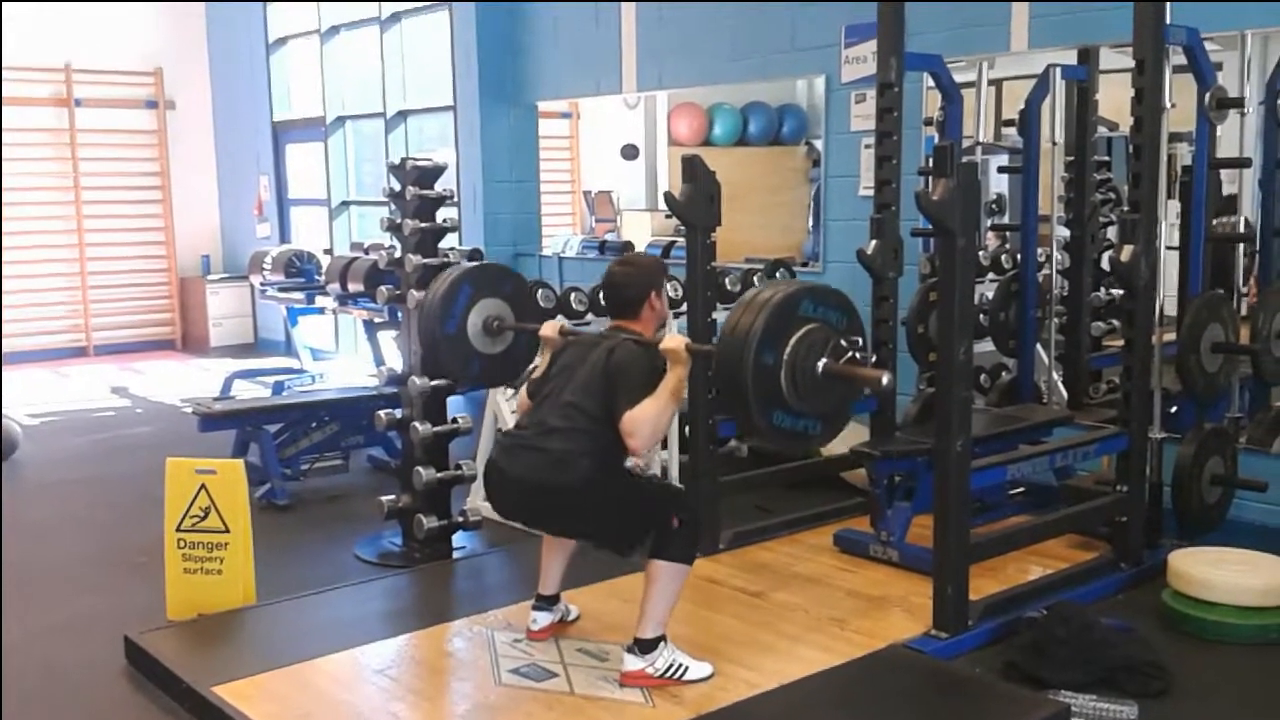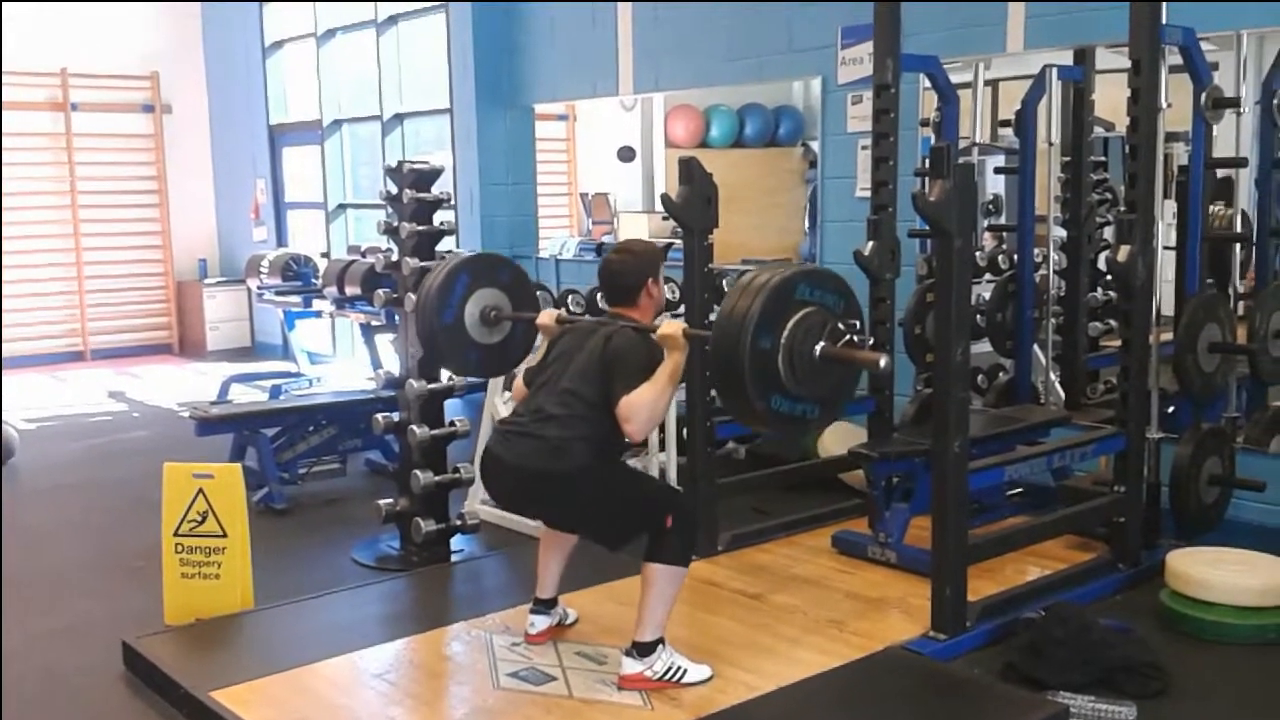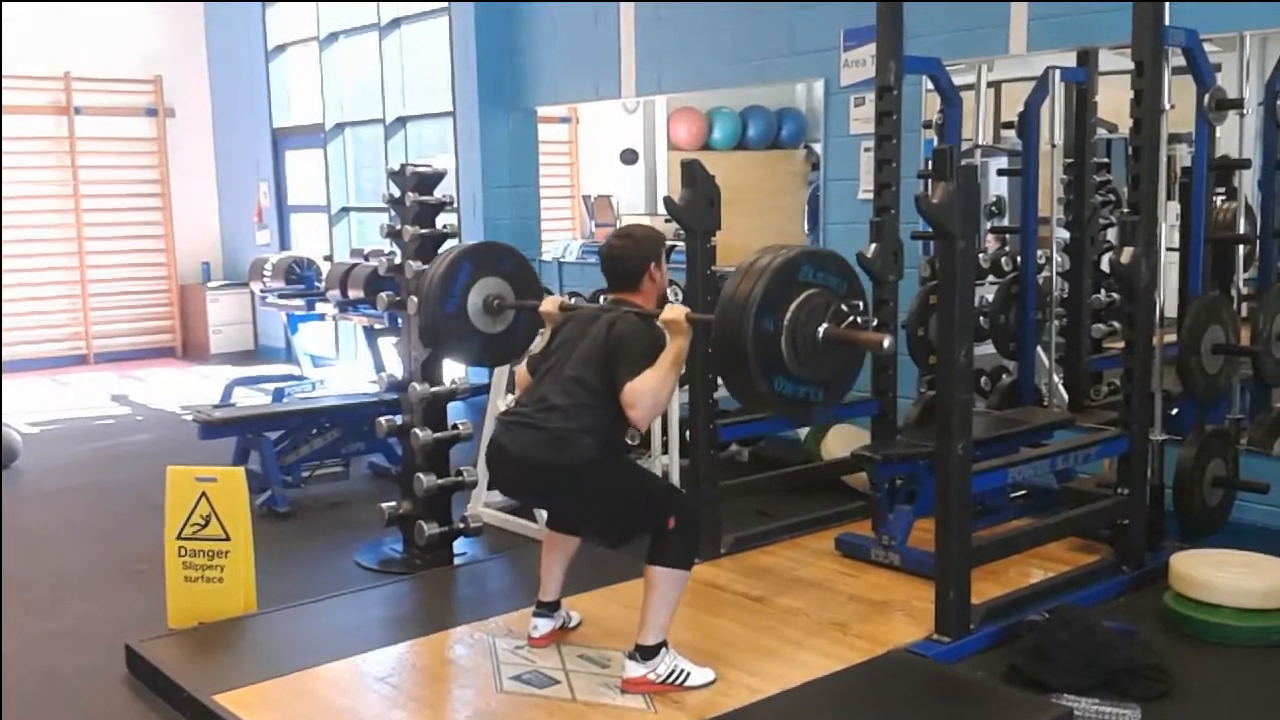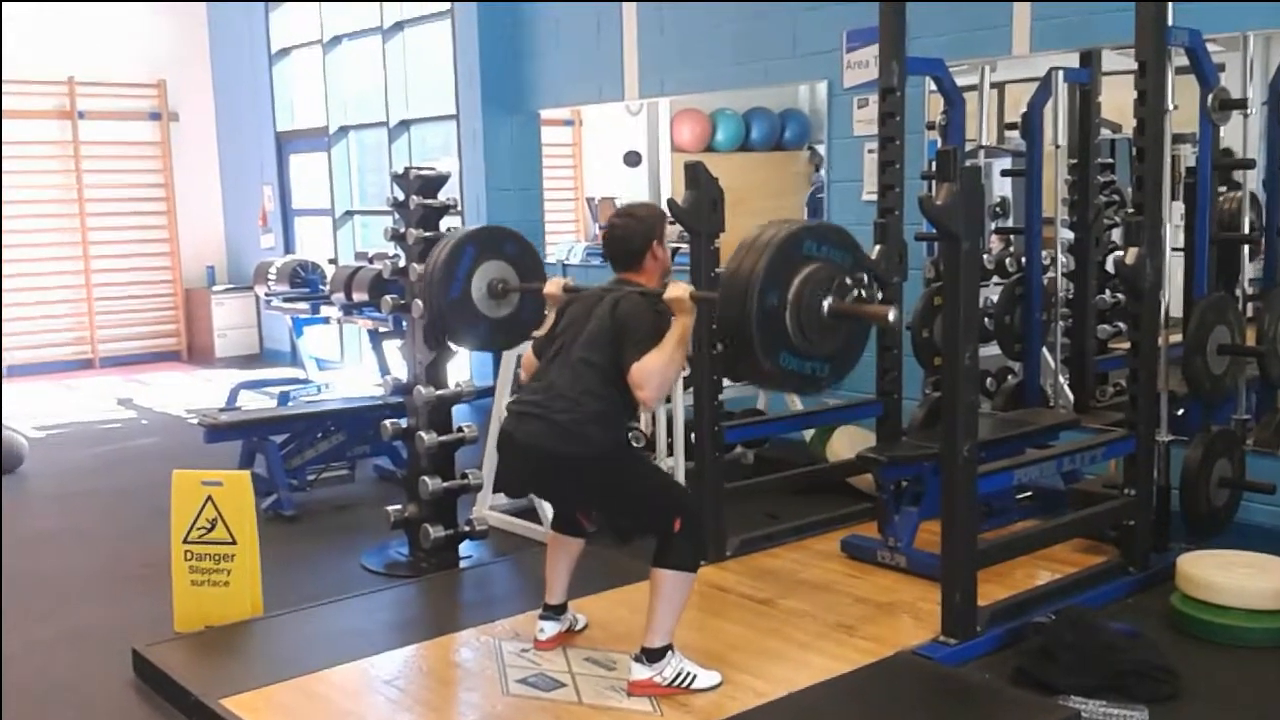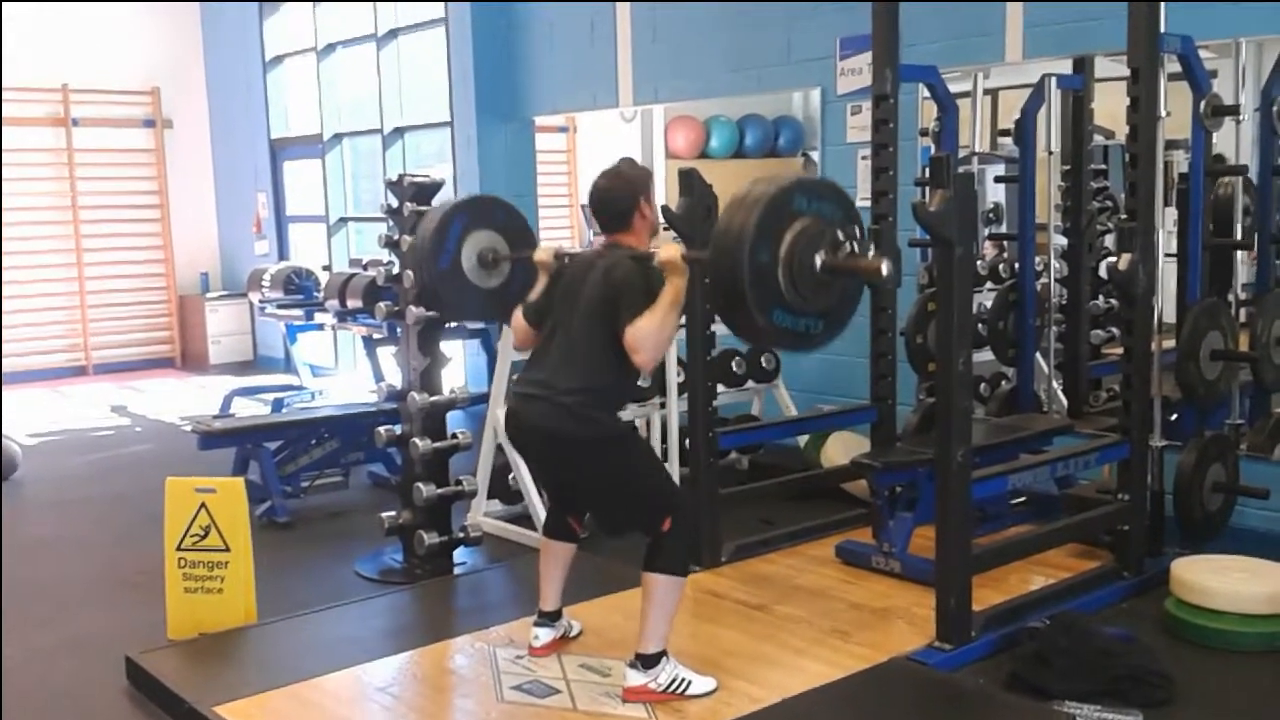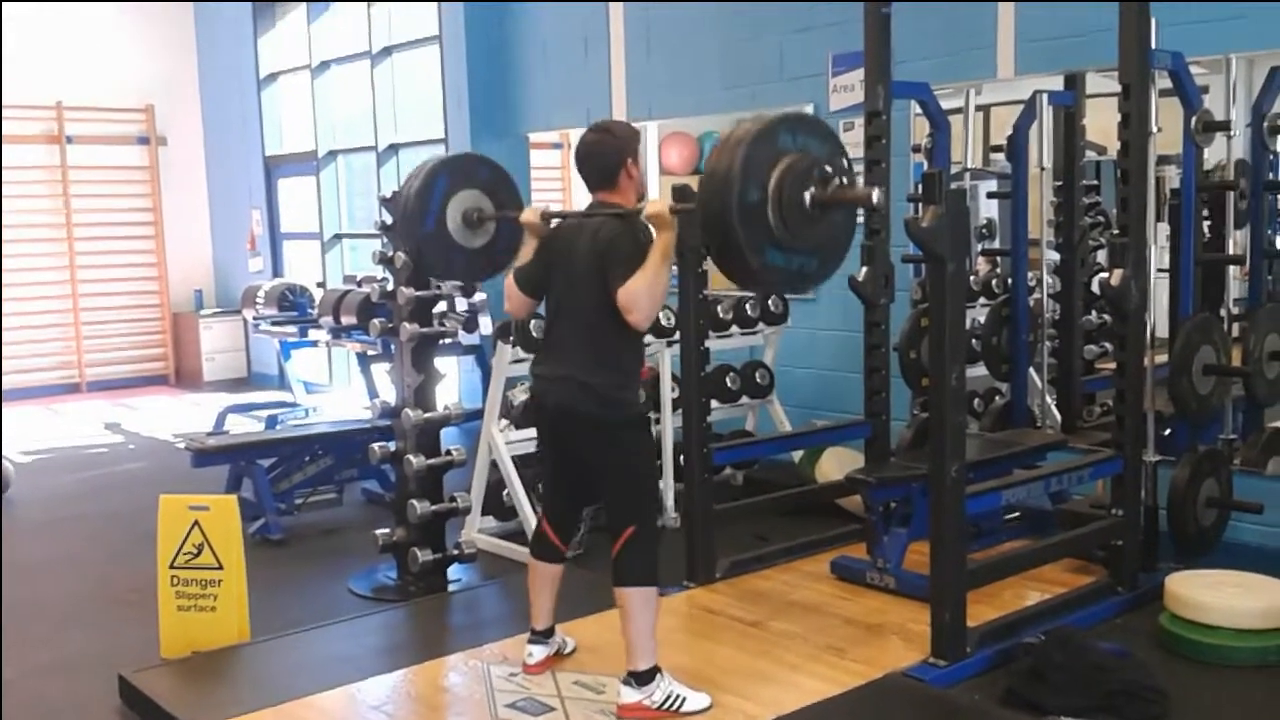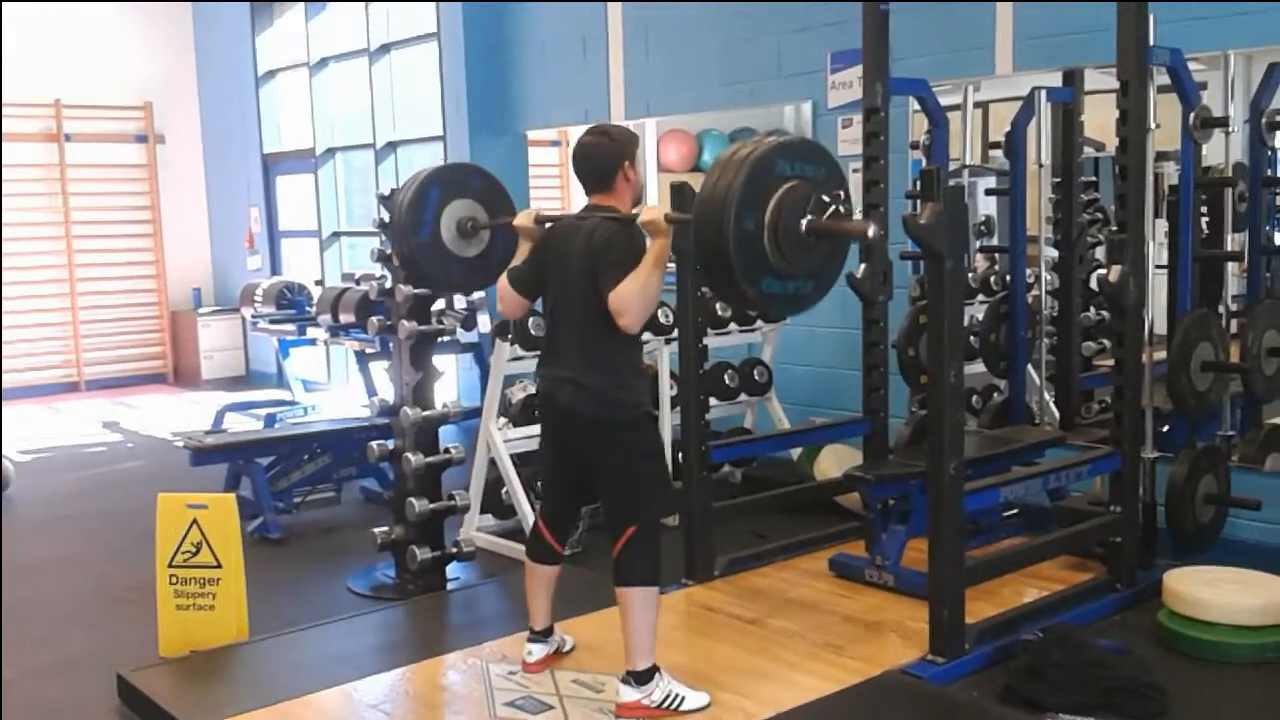
dt=0.2s
person 1, frame 1
left shoulder: (578, 345)
right shoulder: (638, 356)
right elbow: (638, 440)
right wrist: (677, 371)
left hip: (502, 476)
right hip: (548, 483)
right knee: (678, 517)
left ankle: (545, 609)
right ankle: (647, 654)
person 1, frame 2
left shoulder: (574, 332)
right shoulder: (635, 343)
right elbow: (635, 424)
right wrist: (675, 357)
left hip: (499, 462)
right hip: (547, 468)
left knee: (572, 493)
right knee: (673, 518)
left ankle: (543, 612)
right ankle: (645, 657)
person 1, frame 3
left shoulder: (578, 319)
right shoulder: (637, 329)
left elbow: (523, 385)
right elbow: (640, 409)
right wrist: (679, 342)
left hip: (505, 452)
right hip: (554, 458)
left knee: (573, 494)
right knee: (677, 519)
left ankle: (547, 616)
right ankle: (648, 661)
person 1, frame 4
left shoulder: (583, 300)
right shoulder: (643, 307)
left elbow: (529, 370)
right elbow: (647, 389)
right wrist: (683, 320)
left hip: (517, 438)
right hip: (570, 444)
left knee: (577, 501)
right knee: (682, 522)
left ankle: (553, 619)
right ankle: (655, 664)
person 1, frame 5
left shoulder: (571, 267)
right shoulder: (634, 269)
left elbow: (520, 337)
right elbow: (644, 351)
left wrist: (543, 278)
right wrist: (676, 281)
left hip: (525, 413)
right hip: (581, 424)
left knee: (567, 507)
right knee: (671, 524)
left ankle: (547, 625)
right ankle: (649, 668)
person 1, frame 6
left shoulder: (561, 231)
right shoulder: (624, 230)
left elbow: (514, 304)
right elbow: (639, 309)
left wrist: (531, 237)
right wrist: (665, 236)
left hip: (552, 395)
right hip: (605, 406)
left knee: (557, 517)
right knee: (635, 533)
left ankle: (540, 643)
person 1, frame 7
left shoulder: (556, 234)
right shoulder: (618, 234)
left elbow: (509, 304)
right elbow: (628, 313)
left wrist: (525, 242)
right wrist: (659, 243)
left hip: (559, 398)
right hip: (611, 407)
left knee: (554, 516)
right knee: (636, 532)
left ankle: (540, 640)
